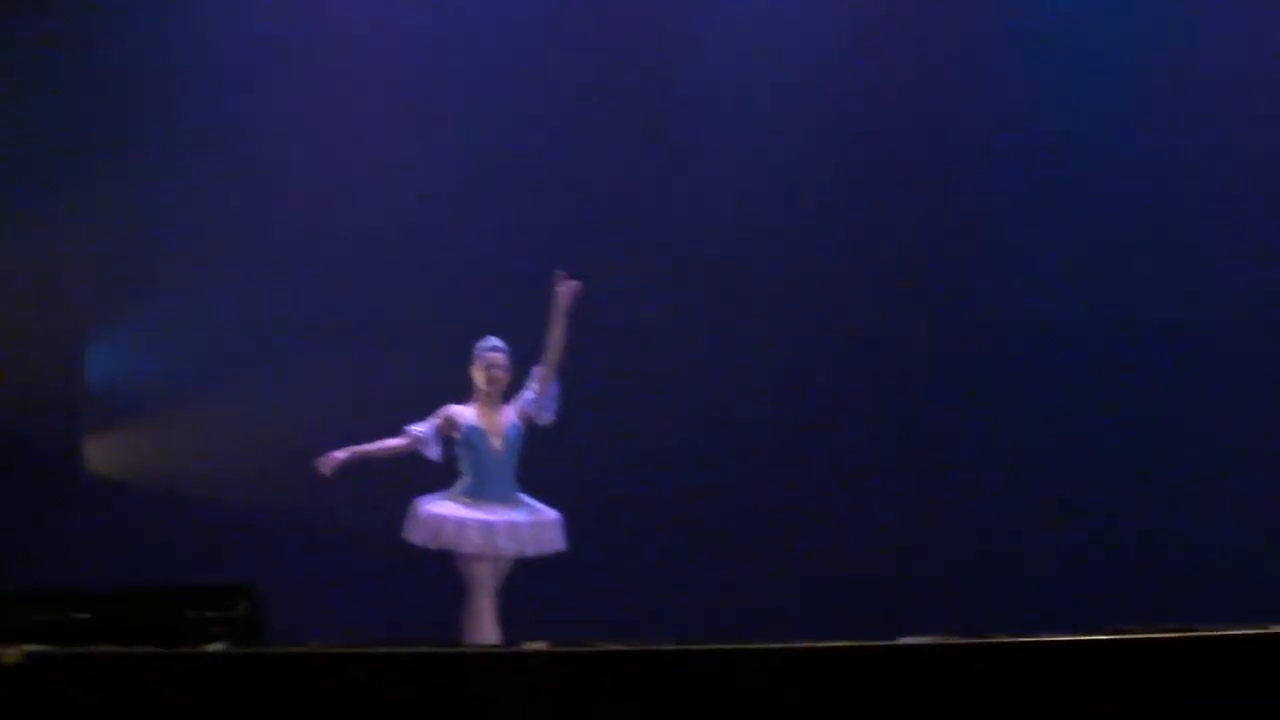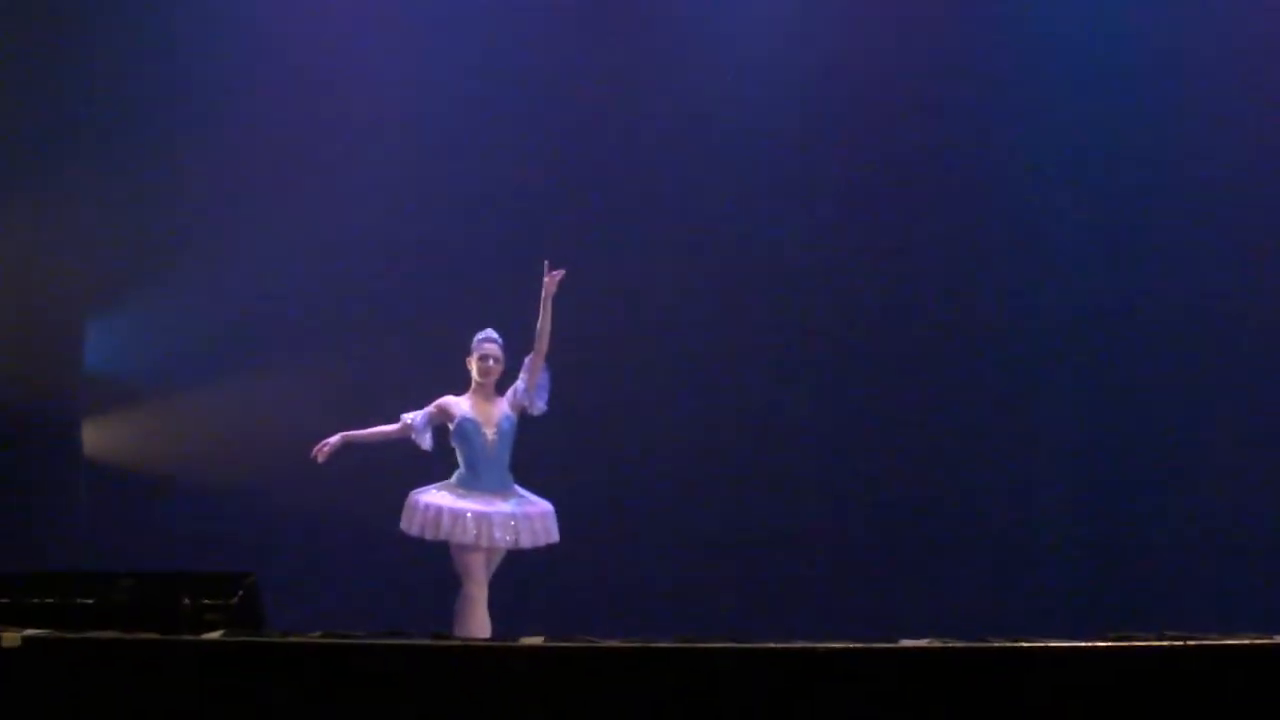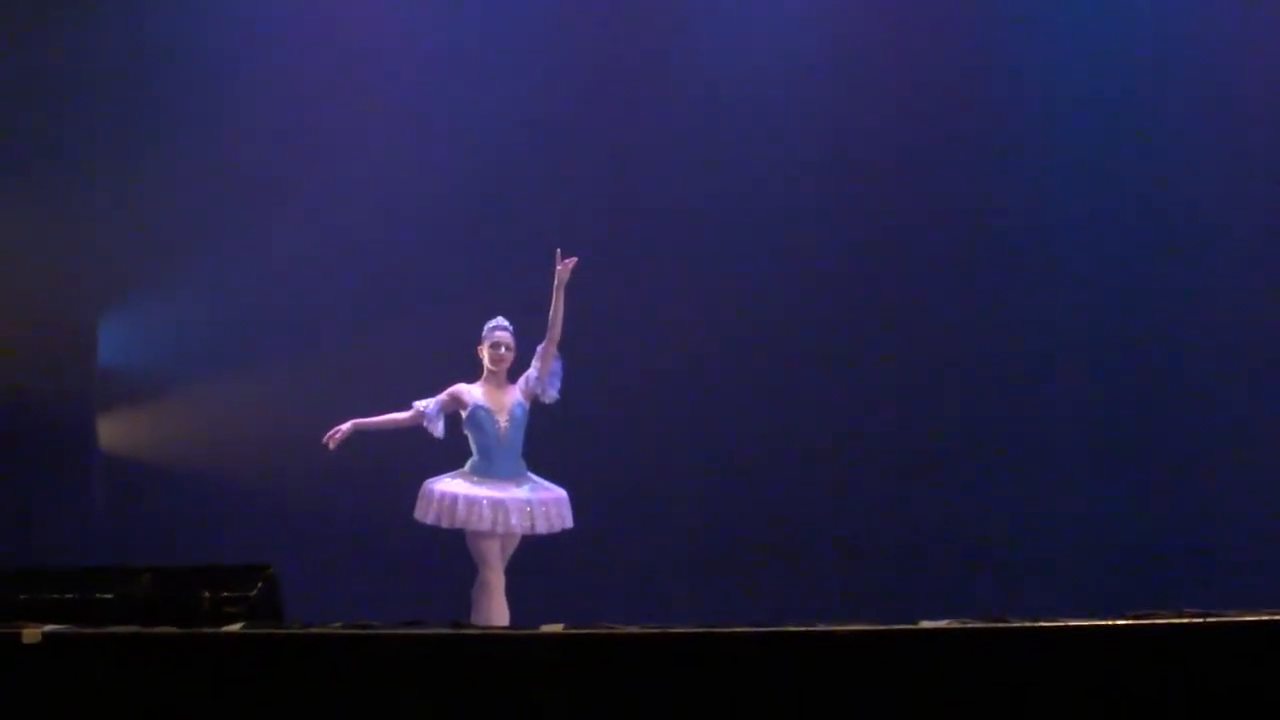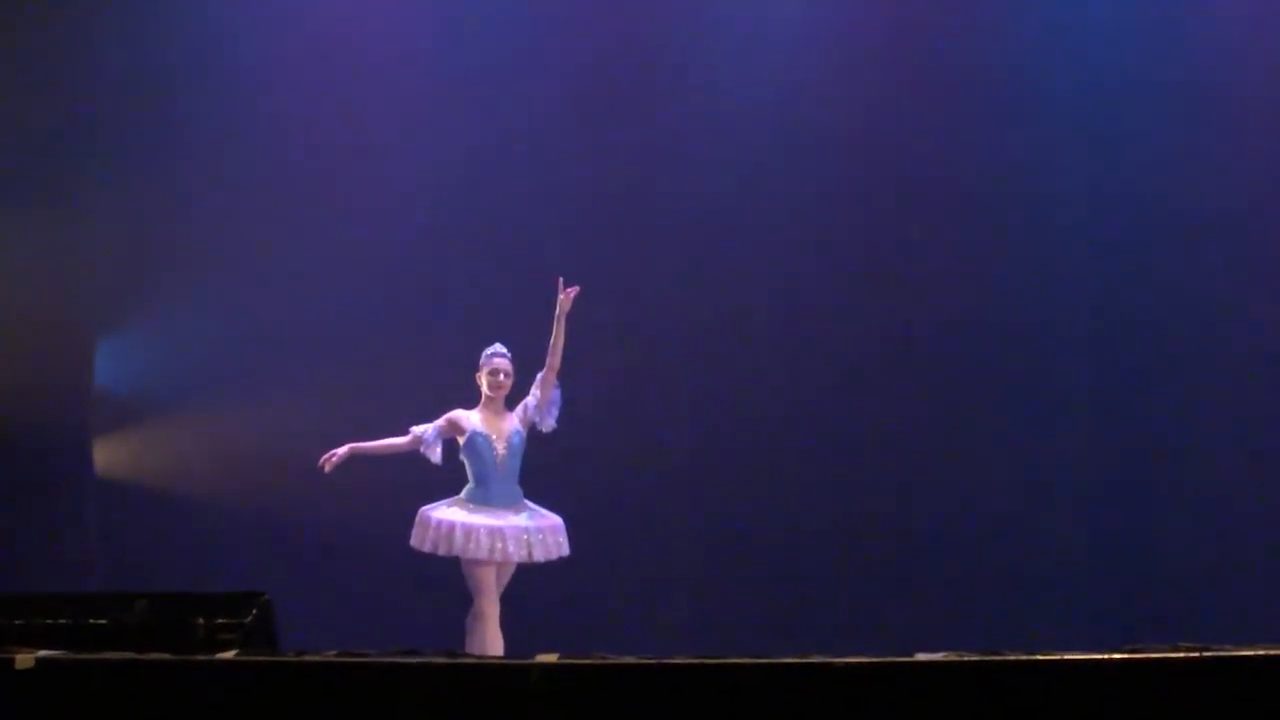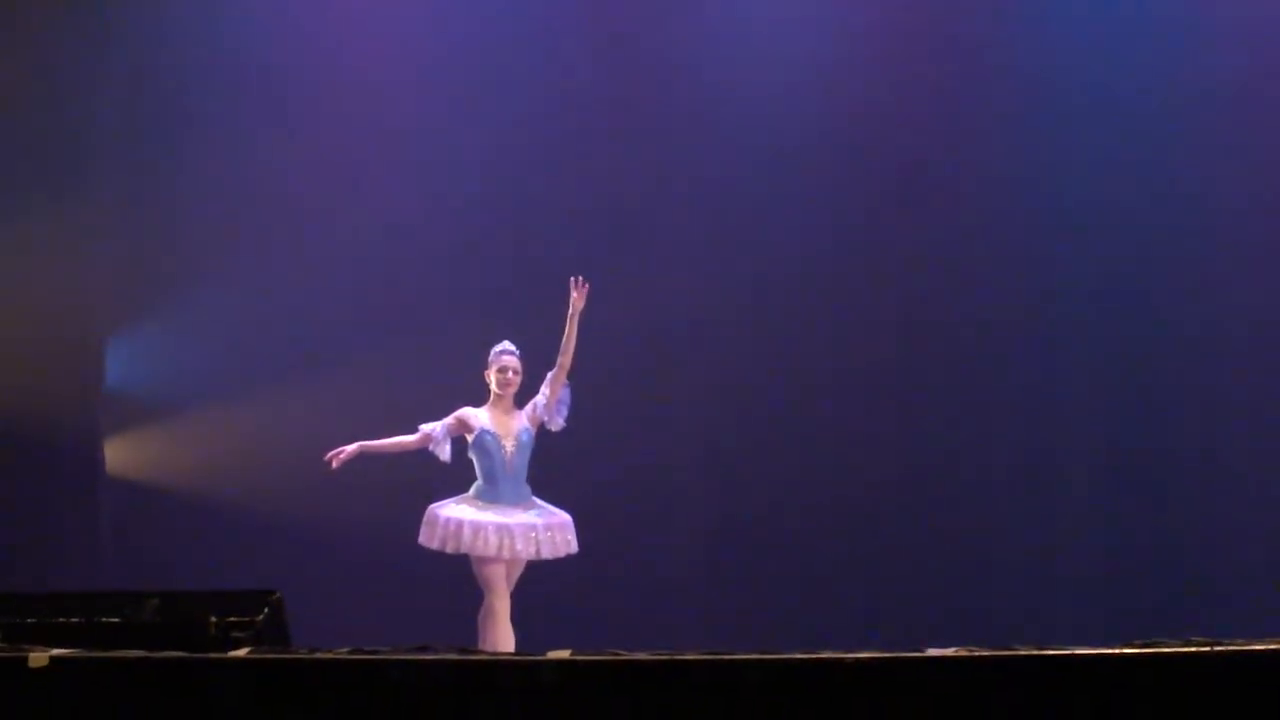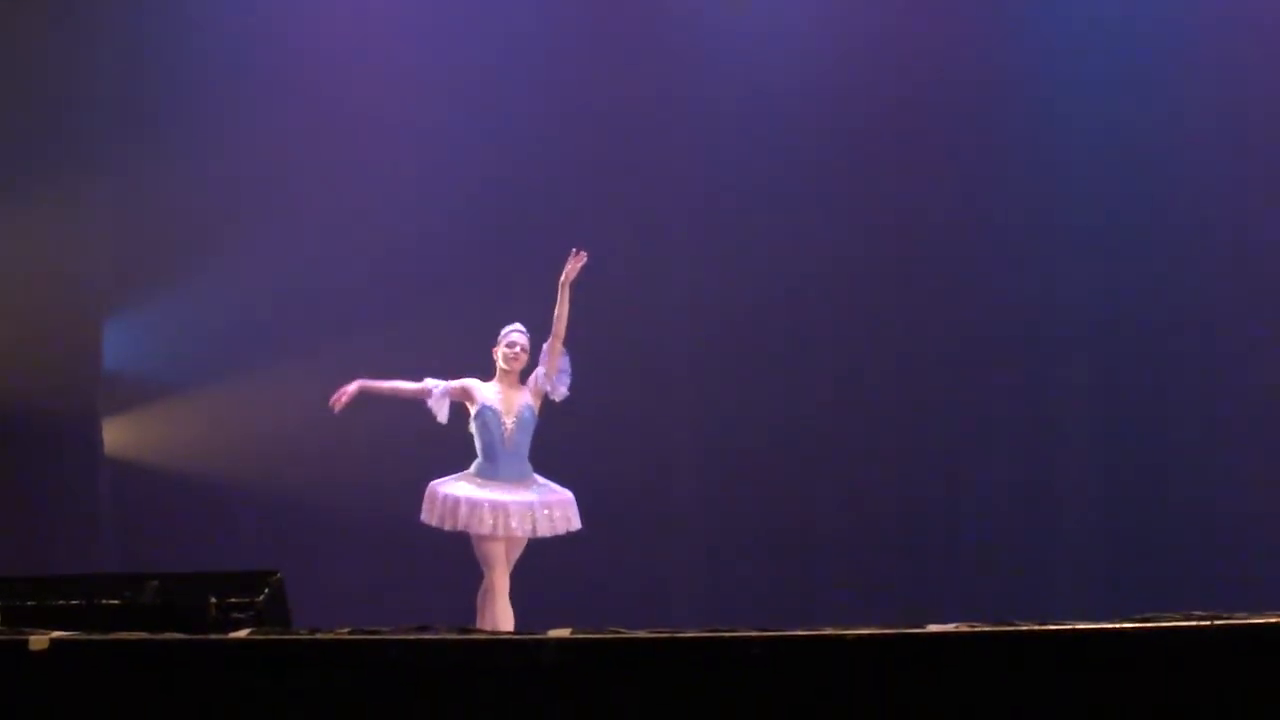
dt=0.7s
person 1, frame 1
left shoulder: (518, 412)
right shoulder: (455, 415)
left elbow: (550, 363)
right elbow: (405, 442)
left wrist: (561, 309)
right wrist: (350, 453)
left hip: (508, 513)
right hip: (469, 511)
left knee: (485, 596)
right knee: (481, 597)
person 1, frame 2
left shoulder: (512, 403)
right shoulder: (451, 406)
left elbow: (539, 353)
right elbow: (398, 429)
left wrist: (546, 298)
right wrist: (344, 437)
left hip: (503, 504)
right hip: (464, 501)
left knee: (475, 588)
right knee: (475, 588)
person 1, frame 3
left shoulder: (524, 391)
right shoulder: (463, 394)
left elbow: (552, 340)
right elbow: (409, 417)
left wrist: (559, 287)
right wrist: (356, 425)
left hip: (517, 491)
right hip: (478, 489)
left knee: (490, 576)
right knee: (492, 576)
person 1, frame 4
left shoulder: (521, 417)
right shoulder: (461, 419)
left elbow: (551, 369)
right elbow: (407, 441)
left wrist: (561, 316)
right wrist: (352, 448)
left hip: (512, 519)
right hip: (474, 517)
left knee: (485, 604)
right knee: (487, 605)
left ankle: (475, 657)
person 1, frame 5
left shoulder: (531, 416)
right shoulder: (469, 417)
left elbow: (562, 368)
right elbow: (415, 439)
left wrist: (574, 315)
right wrist: (361, 446)
left hip: (521, 516)
right hip: (483, 514)
left knee: (496, 601)
right knee: (498, 601)
left ankle: (487, 658)
person 1, frame 6
left shoulder: (534, 391)
right shoulder: (473, 389)
left elbow: (557, 338)
right elbow: (416, 390)
left wrist: (565, 285)
right wrist: (362, 384)
left hip: (523, 494)
right hip: (484, 493)
left knee: (496, 579)
right knee: (497, 581)
